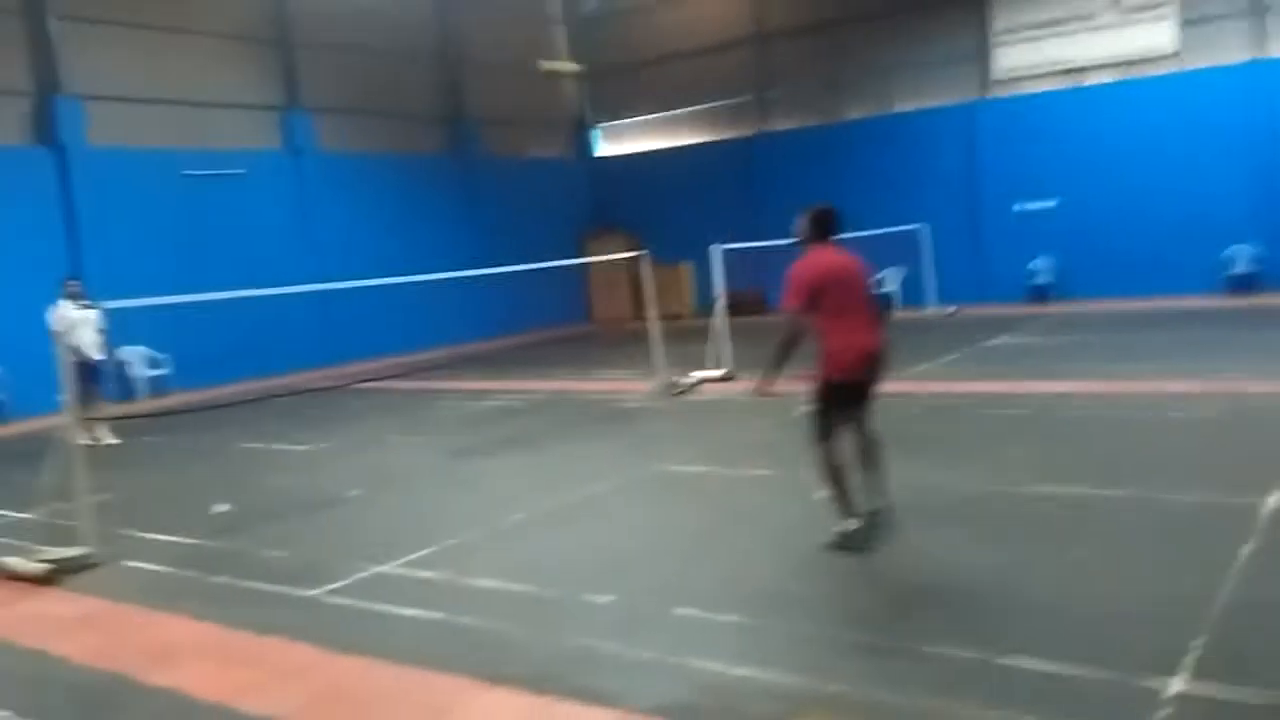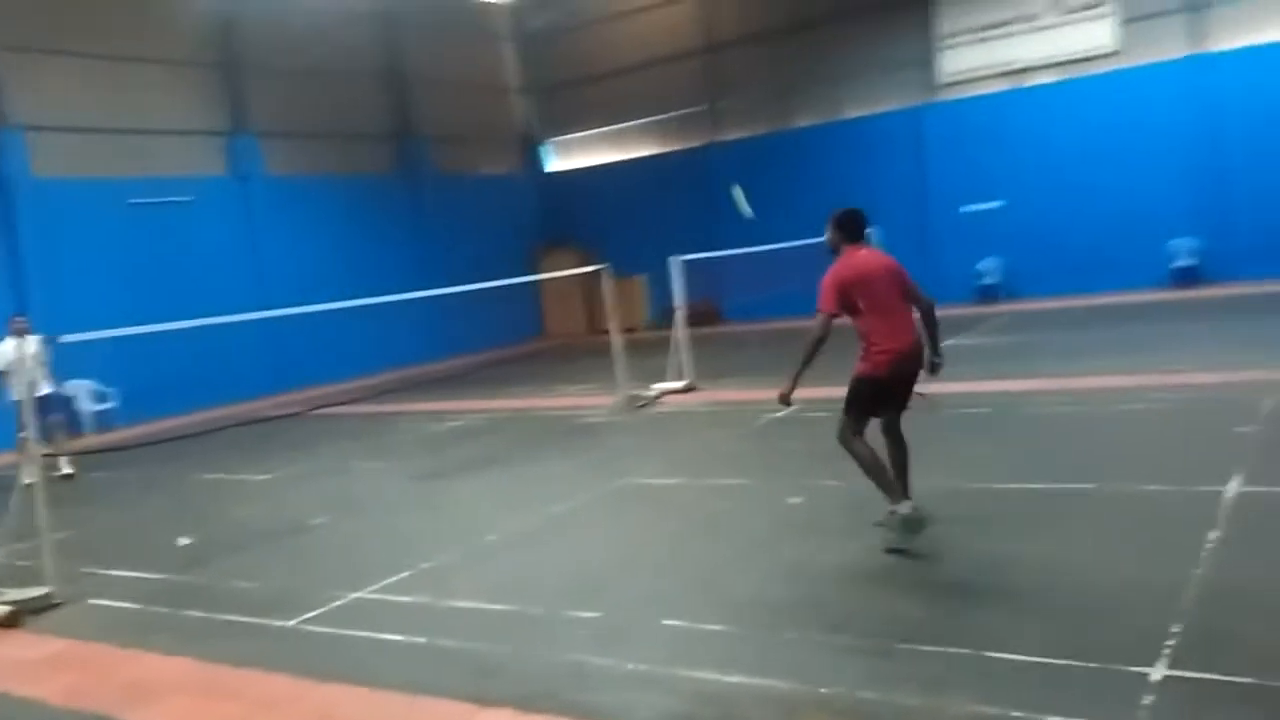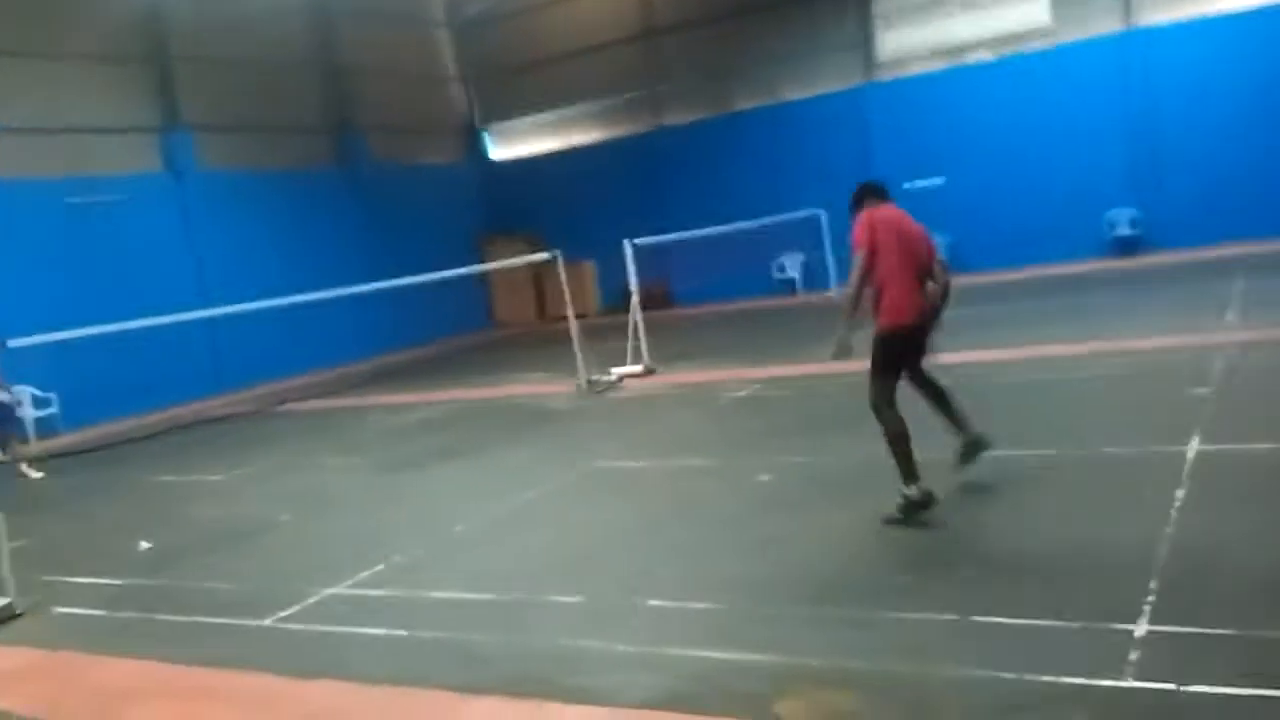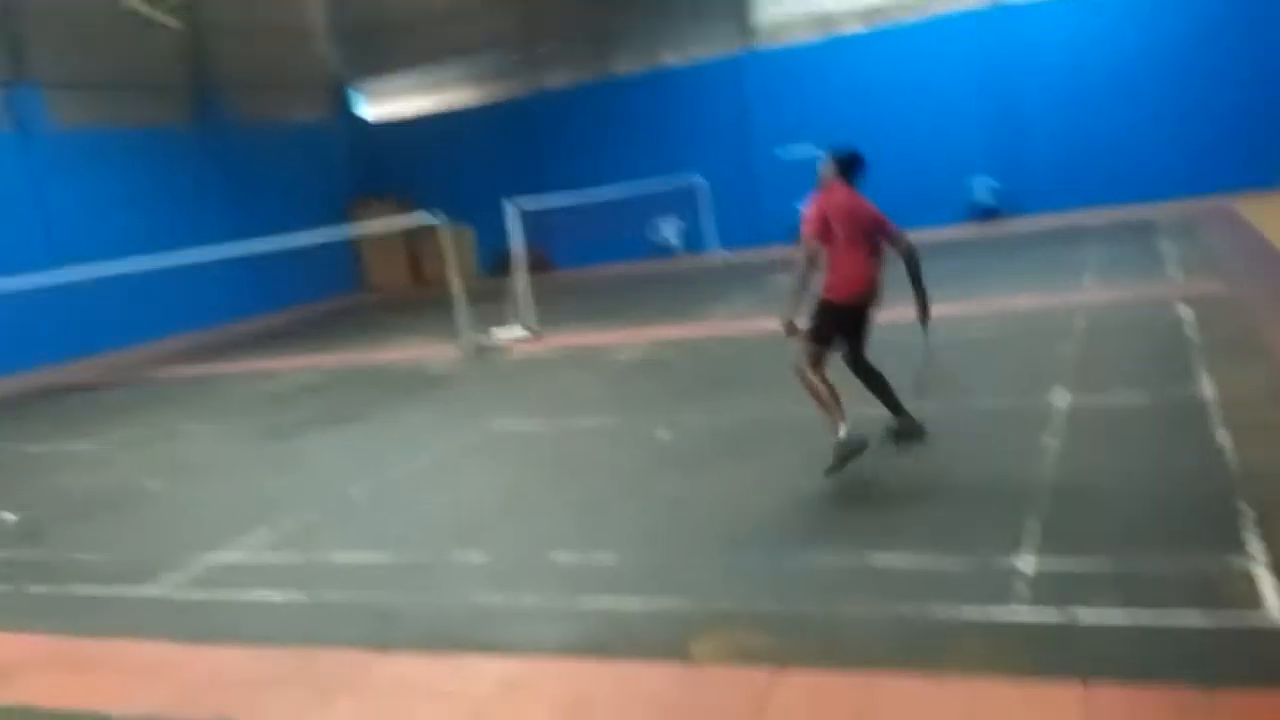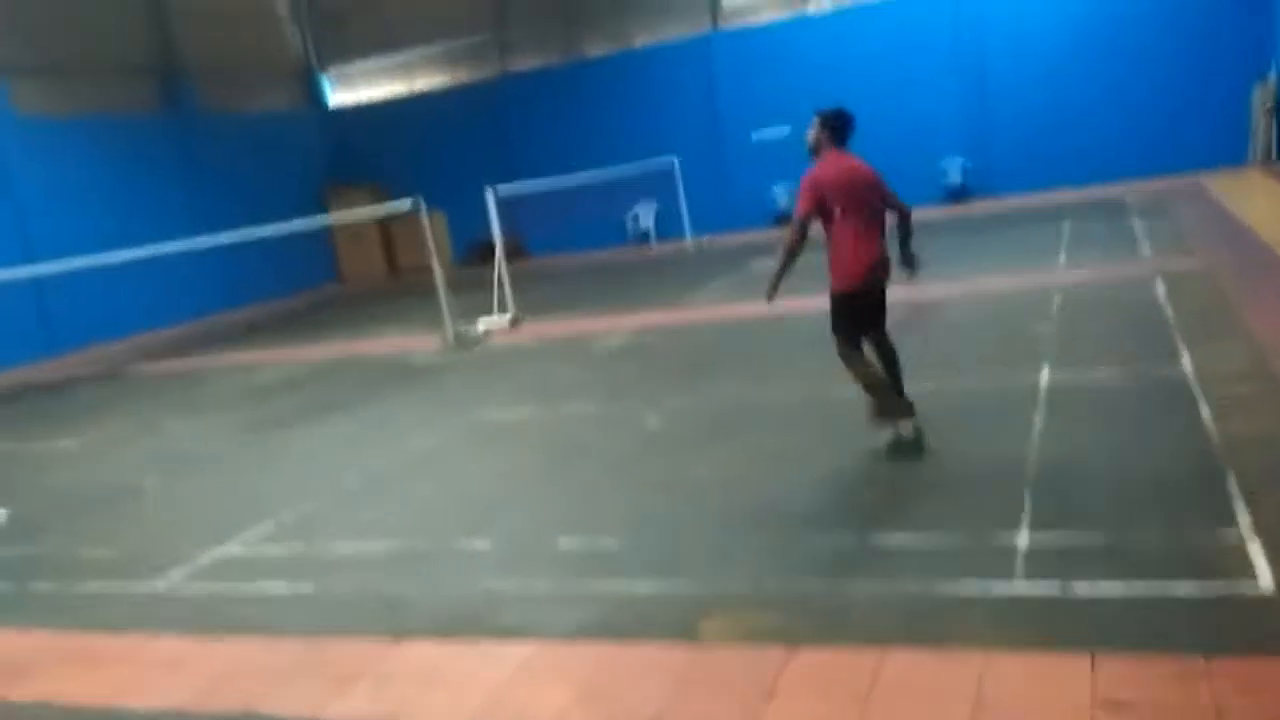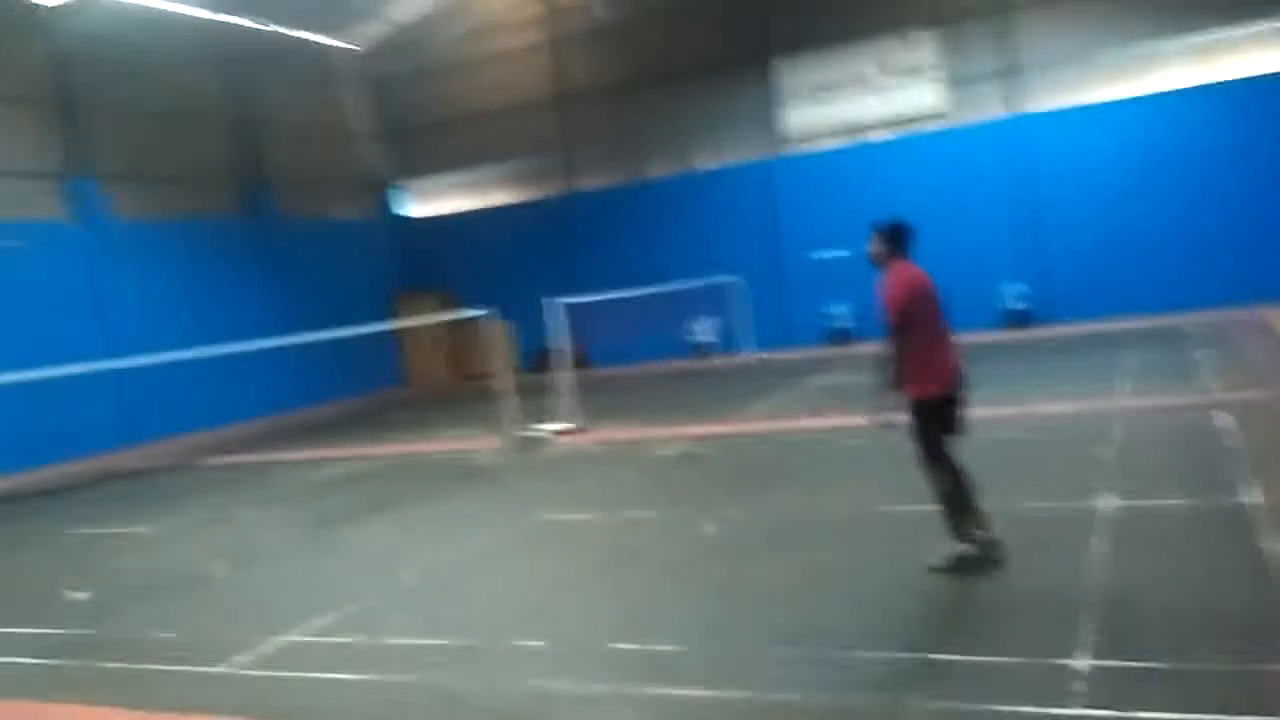
dt=0.3s
person 1, frame 1
left shoulder: (805, 269)
right shoulder: (852, 263)
left elbow: (794, 330)
right elbow: (876, 312)
left wrist: (770, 373)
left hip: (840, 362)
right hip: (871, 354)
left knee: (825, 437)
right knee: (858, 424)
left ankle: (852, 524)
right ankle: (874, 503)
person 1, frame 2
left shoulder: (838, 273)
right shoulder: (887, 262)
left elbow: (820, 333)
right elbow: (926, 307)
left wrist: (793, 381)
right wrist: (934, 350)
left hip: (880, 361)
right hip: (911, 354)
left knee: (850, 434)
right knee: (891, 426)
left ankle: (903, 509)
right ankle: (903, 507)
person 1, frame 3
left shoulder: (868, 220)
right shoulder: (916, 229)
left elbow: (860, 273)
right elbow: (942, 282)
left wrist: (846, 327)
right wrist: (928, 319)
left hip: (895, 320)
right hip: (918, 317)
left knee: (882, 402)
right knee: (917, 375)
left ankle: (915, 492)
right ankle: (968, 434)
person 1, frame 4
left shoulder: (823, 202)
right shoulder: (868, 210)
left elbow: (809, 254)
right elbow: (906, 250)
left wrist: (792, 307)
right wrist: (920, 297)
left hip: (840, 295)
right hip: (863, 293)
left knee: (807, 365)
right knee: (856, 359)
left ankle: (844, 433)
right ankle: (906, 422)
person 1, frame 5
left shoulder: (818, 176)
right shoulder: (865, 171)
left elbow: (798, 234)
right elbow: (902, 211)
left wrist: (777, 279)
right wrist: (904, 249)
left hip: (849, 275)
right hip: (876, 267)
left knee: (850, 352)
right knee: (877, 336)
left ankle: (905, 424)
right ankle: (899, 405)
person 1, frame 6
left shoulder: (894, 284)
right shoulder: (916, 278)
left elbow: (897, 347)
left wrist: (893, 388)
left hip: (926, 384)
right hip: (945, 377)
left knee: (933, 461)
right knee: (940, 457)
left ankle: (964, 546)
right ankle: (979, 534)
